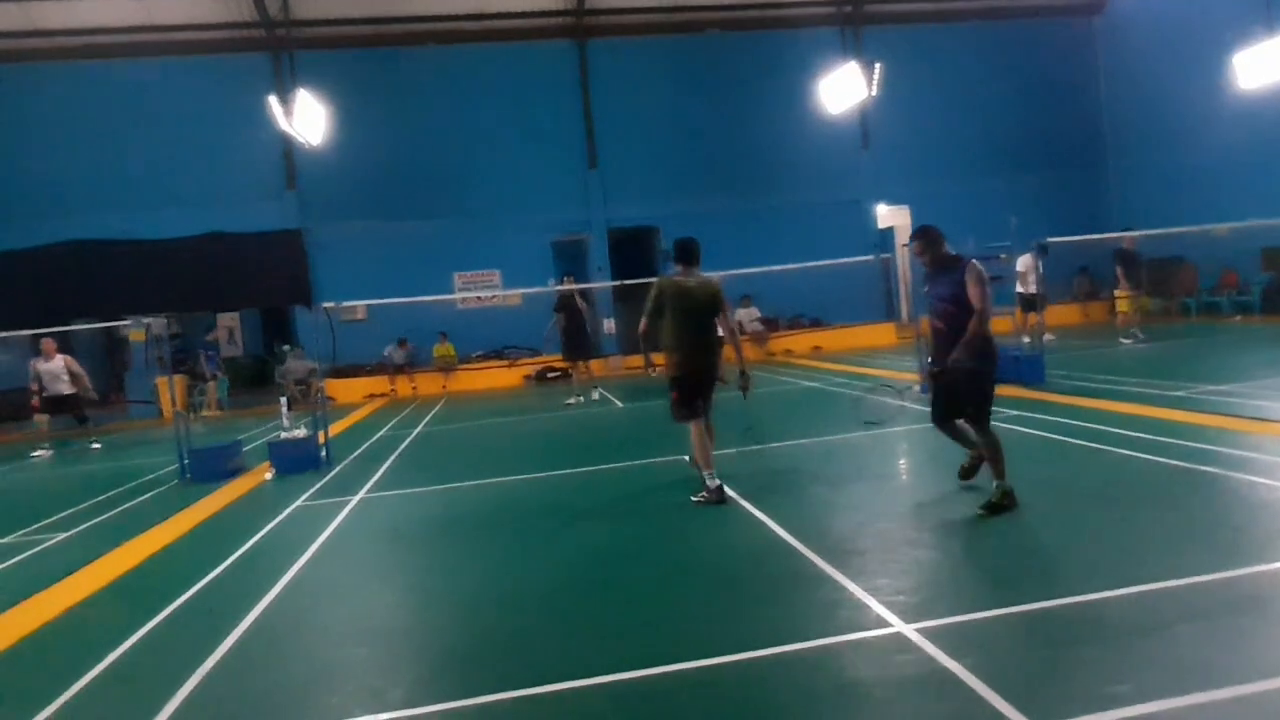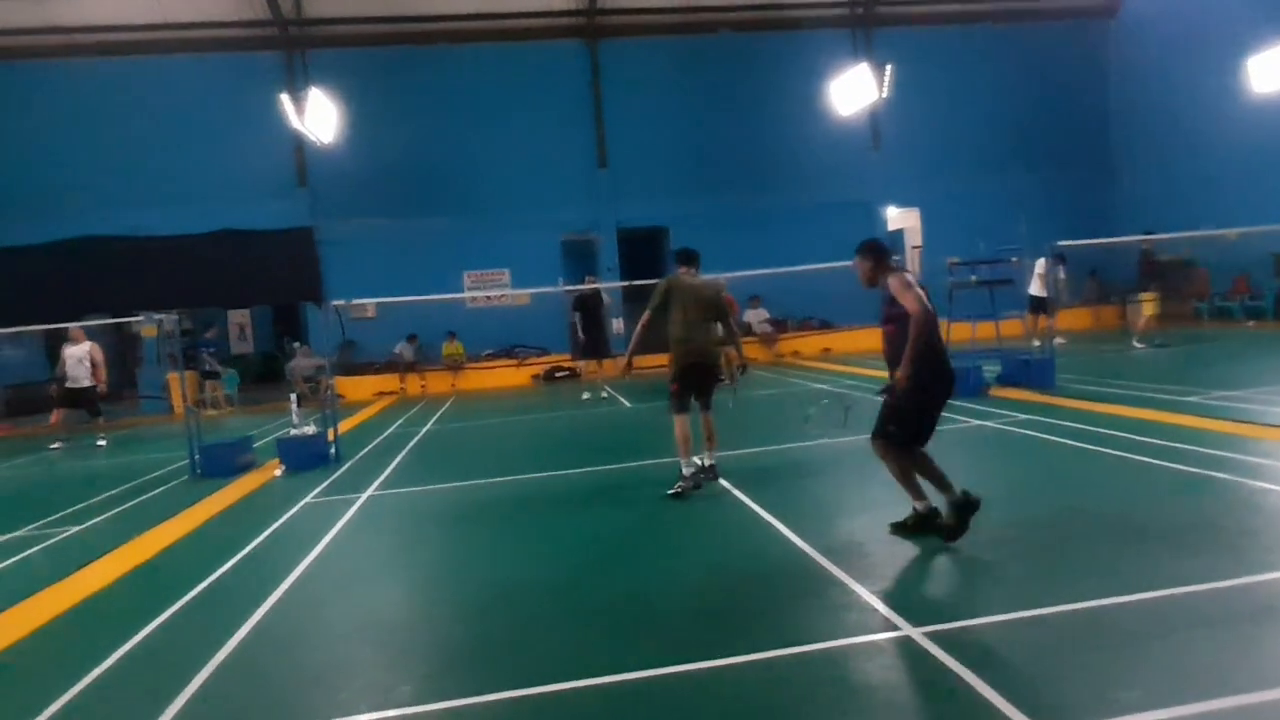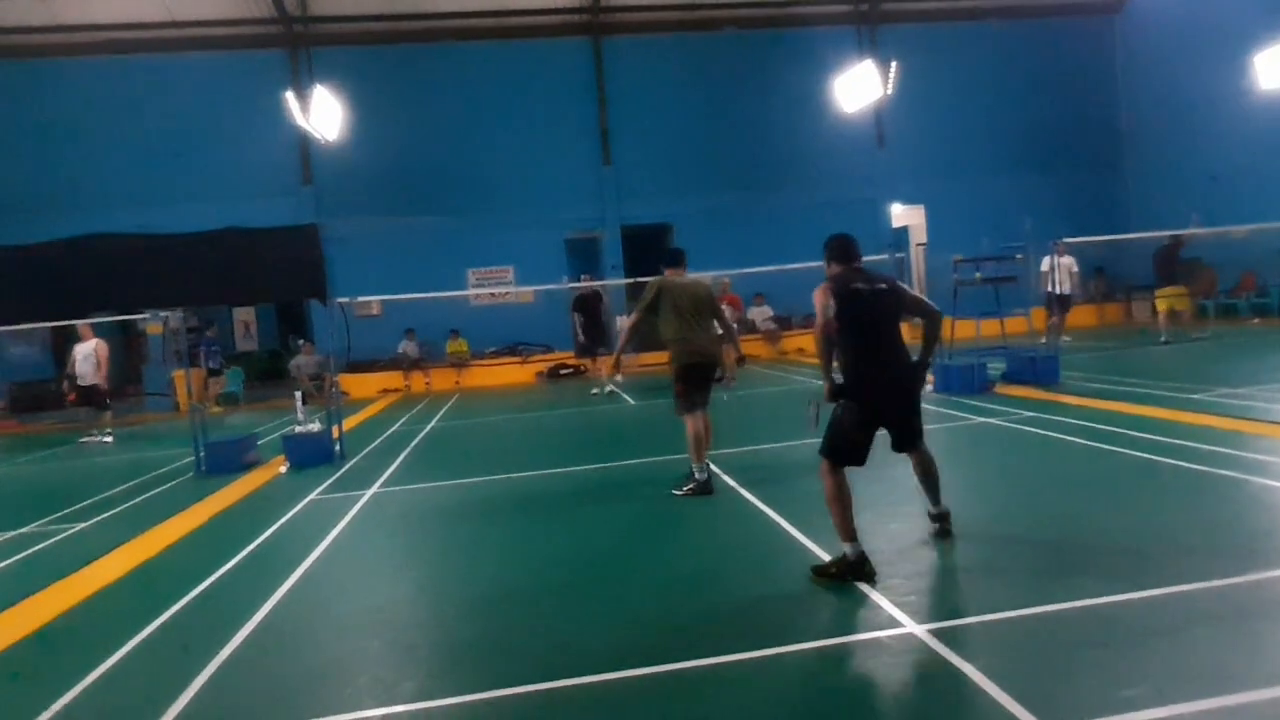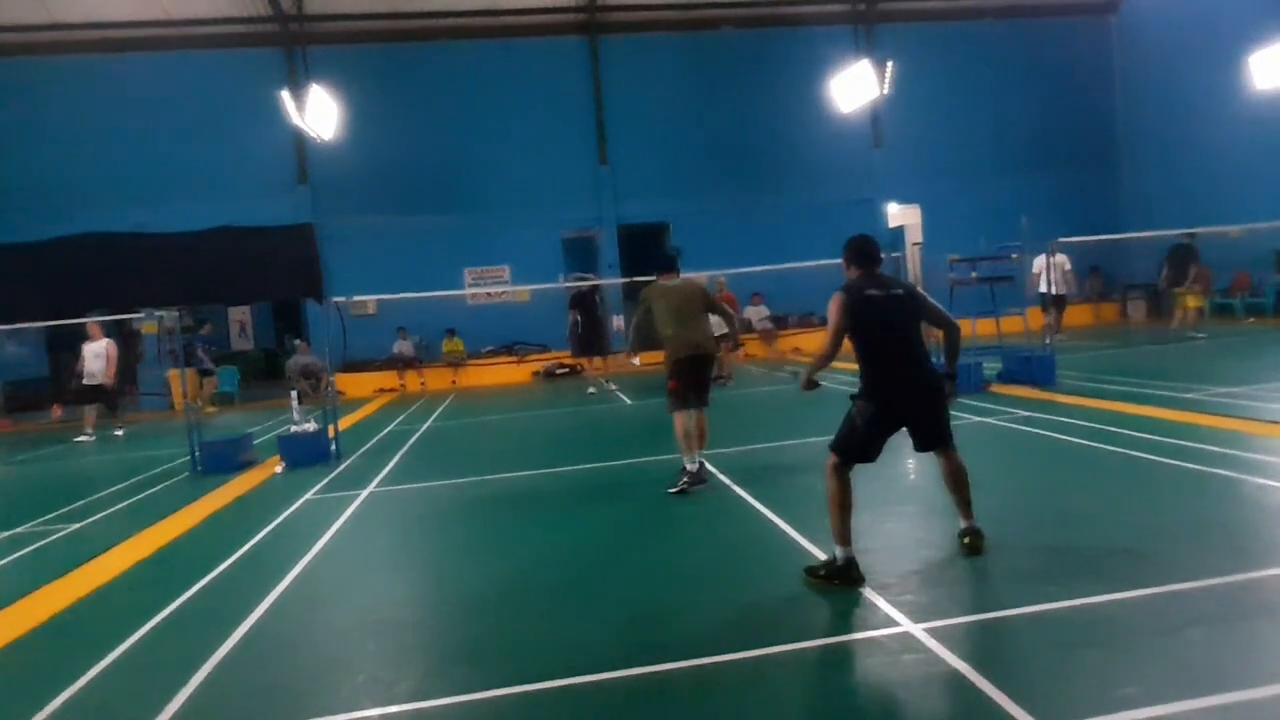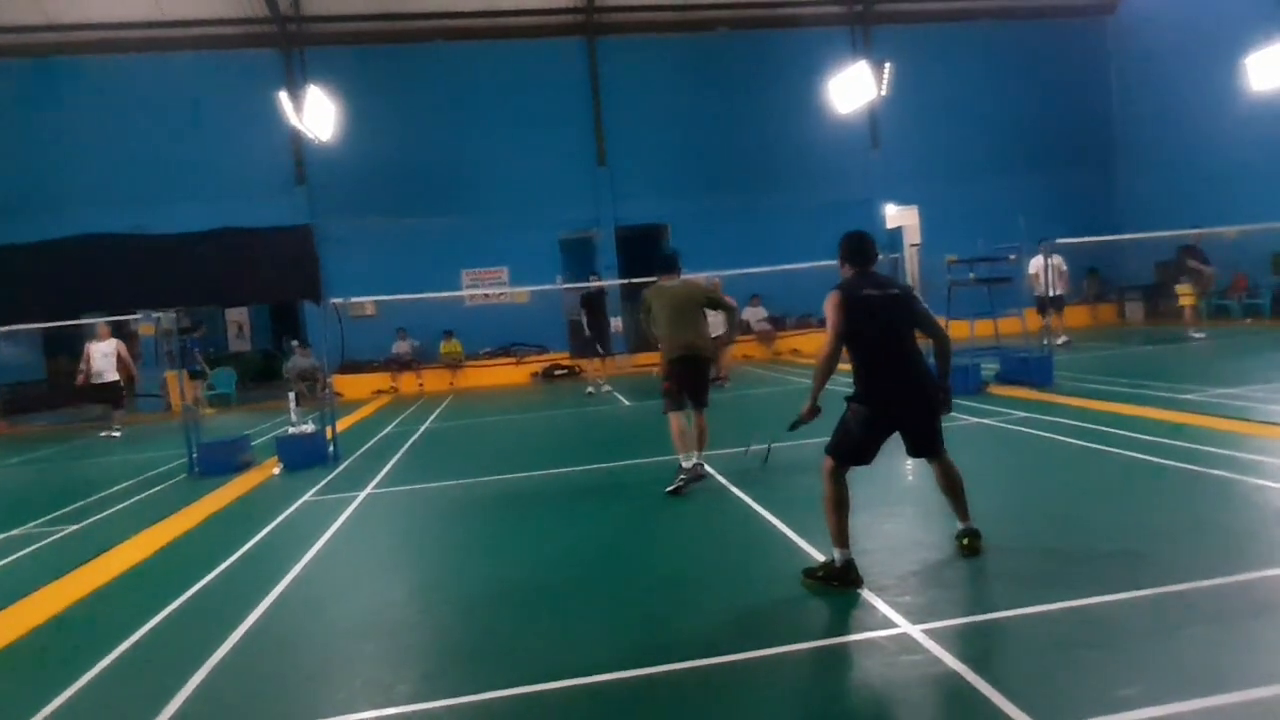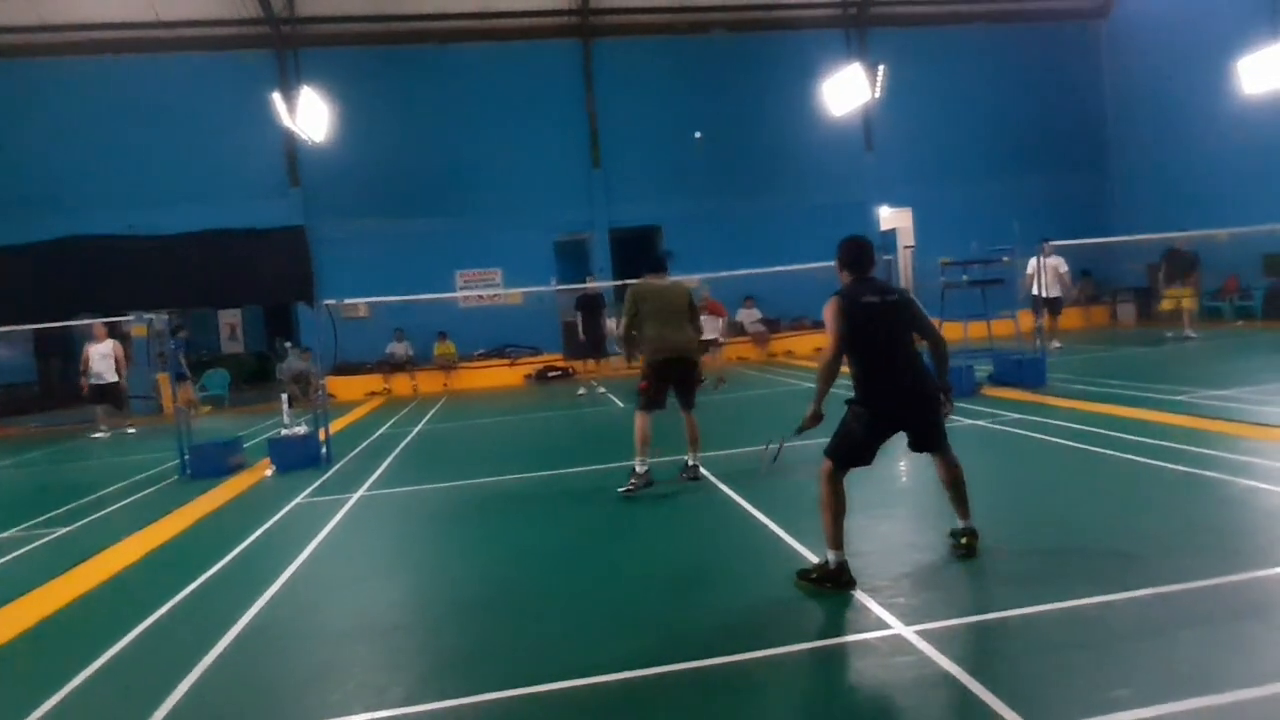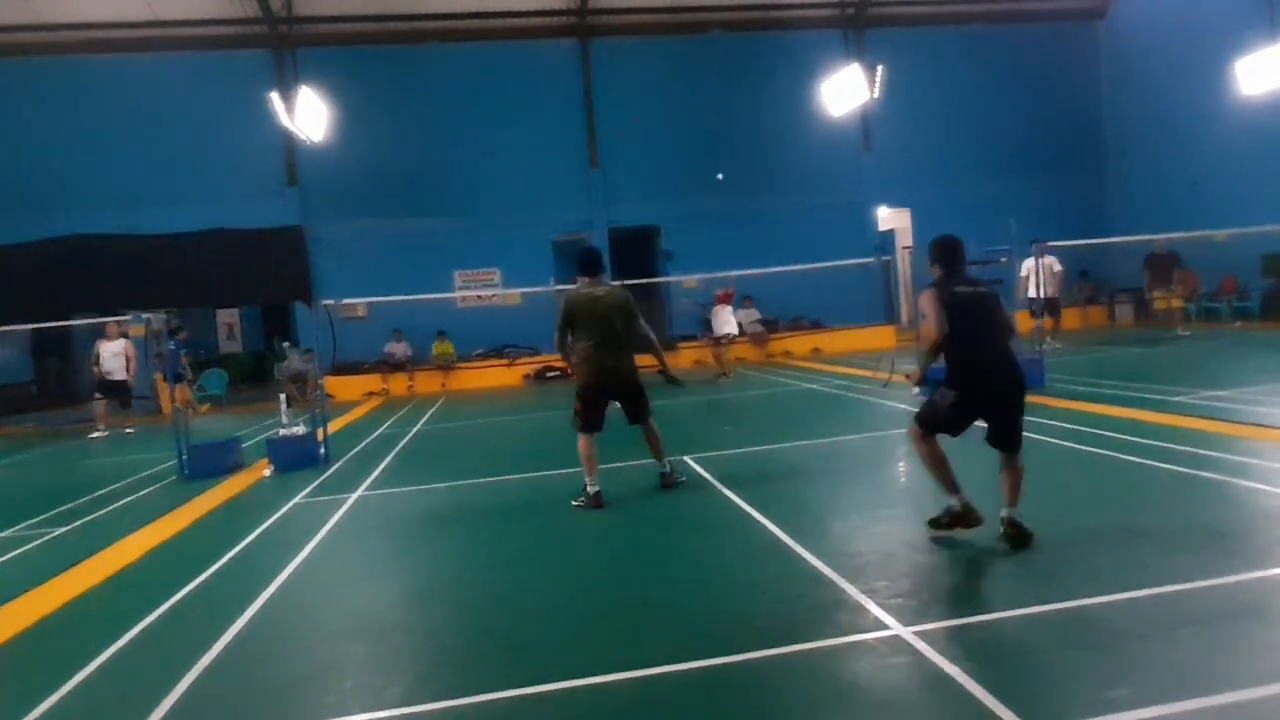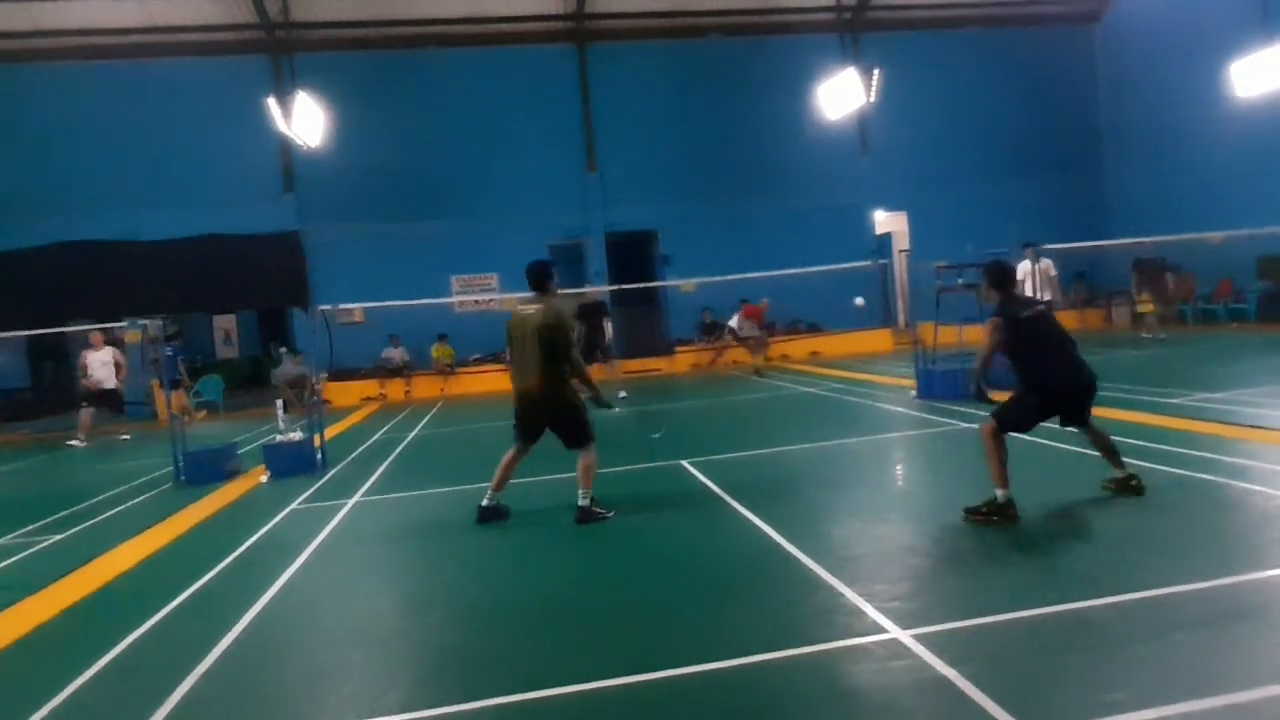
dt=0.5s
person 1, frame 1
left shoulder: (969, 270)
right shoulder: (930, 277)
left elbow: (982, 313)
left wrist: (962, 351)
right wrist: (933, 357)
left hip: (975, 359)
right hip: (946, 362)
left knee: (979, 424)
right knee: (942, 420)
left ankle: (1002, 489)
right ankle: (977, 451)
person 1, frame 2
left shoulder: (898, 280)
right shoulder: (892, 288)
left elbow: (923, 314)
left wrist: (907, 366)
right wrist: (901, 373)
left hip: (927, 379)
right hip: (911, 381)
left knee: (901, 446)
right knee: (883, 444)
left ankle: (957, 500)
right ankle: (925, 511)
person 1, frame 3
left shoulder: (827, 289)
right shoulder: (887, 285)
left elbow: (823, 326)
right elbow: (933, 315)
left wrist: (827, 377)
right wrist: (923, 360)
left hip: (862, 389)
right hip: (902, 382)
left knee: (831, 466)
right knee: (915, 448)
left ankle: (853, 557)
right ankle: (940, 514)
person 1, frame 4
left shoulder: (844, 297)
right shoulder: (907, 291)
left elbow: (831, 348)
right elbow: (951, 328)
left wrist: (809, 374)
right wrist: (949, 376)
left hip: (879, 395)
right hip: (925, 387)
left knee: (837, 467)
right knee: (946, 451)
left ankle: (843, 561)
right ankle: (970, 530)
person 1, frame 5
left shoulder: (839, 296)
right shoulder: (901, 290)
left elbow: (831, 352)
right elbow: (941, 338)
left wrist: (813, 400)
right wrist: (942, 385)
left hip: (874, 398)
right hip: (919, 391)
left knee: (833, 469)
right knee: (937, 457)
left ankle: (842, 563)
right ankle: (968, 531)
person 1, frame 6
left shoulder: (838, 303)
right shoulder: (900, 295)
left elbow: (833, 357)
right elbow: (937, 341)
left wrist: (816, 406)
right wrist: (942, 385)
left hip: (875, 400)
right hip: (920, 392)
left knee: (830, 472)
right knee: (942, 453)
left ankle: (835, 565)
right ankle: (965, 531)
person 1, frame 7
left shoulder: (932, 293)
right shoulder: (986, 291)
left elbow: (937, 335)
right elbow: (1008, 332)
left wrist: (920, 370)
left hip: (966, 382)
right hip: (1008, 378)
left knee: (920, 433)
right knee: (1010, 452)
left ankle: (958, 506)
right ankle: (1011, 520)
person 1, frame 8
left shoulder: (997, 321)
right shoulder: (1039, 306)
left elbow: (984, 362)
left wrist: (978, 378)
left hip: (1045, 387)
right hip: (1082, 377)
left knee: (990, 430)
right knee: (1084, 425)
left ankle: (1002, 502)
right ankle: (1126, 477)
person 2, frame 1
left shoulder: (663, 286)
right shoulder: (712, 287)
left elbow: (643, 329)
right elbow: (729, 329)
left wrist: (646, 353)
right wrist: (743, 369)
left hip: (680, 363)
right hip: (708, 361)
left knee: (693, 421)
right knee: (703, 415)
left ankle: (712, 485)
right ankle: (703, 464)
person 2, frame 2
left shoulder: (669, 284)
right shoulder: (713, 288)
left elbow: (644, 322)
right elbow: (730, 327)
left wrist: (629, 355)
right wrist: (741, 357)
left hip: (683, 356)
right hip: (710, 355)
left knee: (680, 414)
right knee: (705, 409)
left ankle: (688, 473)
right ankle: (709, 464)
person 2, frame 3
left shoulder: (657, 286)
right shoulder: (702, 287)
left elbow: (632, 323)
right elbow: (725, 323)
left wrist: (617, 354)
right wrist: (738, 352)
left hip: (684, 356)
right hip: (710, 353)
left knee: (690, 414)
right knee: (702, 409)
left ankle: (701, 478)
right ankle: (702, 464)
person 2, frame 4
left shoulder: (650, 292)
right shoulder: (696, 287)
left elbow: (635, 325)
right elbow: (728, 314)
left wrist: (632, 348)
right wrist: (735, 338)
left hip: (679, 353)
right hip: (706, 349)
left knee: (680, 411)
right knee: (699, 408)
left ankle: (692, 469)
right ankle: (697, 462)
person 2, frame 5
left shoulder: (649, 294)
right shoulder: (697, 287)
left elbow: (647, 325)
right elbow: (731, 307)
left hip: (674, 354)
right hip: (702, 351)
left knee: (675, 411)
right knee: (698, 410)
left ankle: (687, 466)
right ankle: (697, 462)
person 2, frame 6
left shoulder: (637, 290)
right shoulder: (683, 289)
left elbow: (625, 330)
right elbow: (697, 329)
left hip: (657, 355)
right hip: (687, 354)
left knee: (643, 412)
right knee: (688, 411)
left ankle: (641, 470)
right ankle: (693, 464)
person 2, frame 7
left shoulder: (572, 299)
right shoulder: (621, 296)
left elbow: (561, 342)
right elbow: (644, 332)
left wrist: (571, 363)
right wrist: (664, 365)
left hip: (589, 375)
right hip: (624, 371)
left knee: (586, 433)
right knee: (645, 422)
left ankle: (592, 490)
right ankle: (666, 472)
person 2, frame 8
left shoulder: (515, 315)
right shoulder: (555, 314)
left elbow: (511, 360)
right elbow: (572, 360)
right wrist: (594, 390)
left hip: (525, 394)
right hip: (555, 392)
left knee: (520, 448)
right knee: (586, 444)
left ankle: (489, 504)
right ankle: (585, 505)
